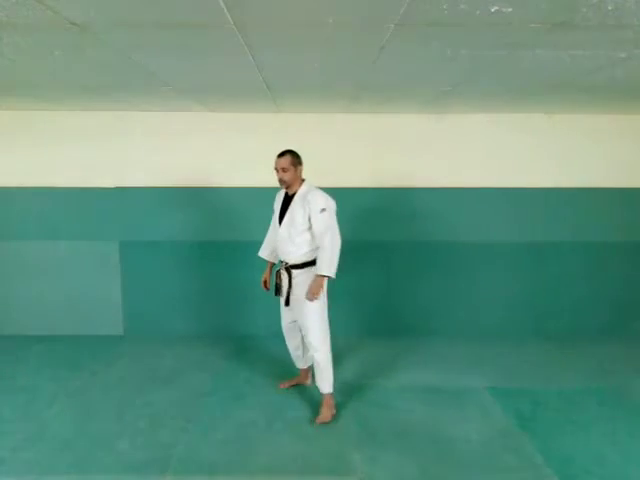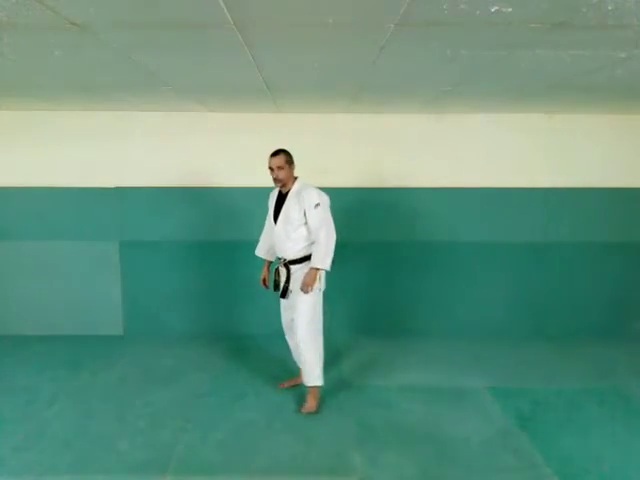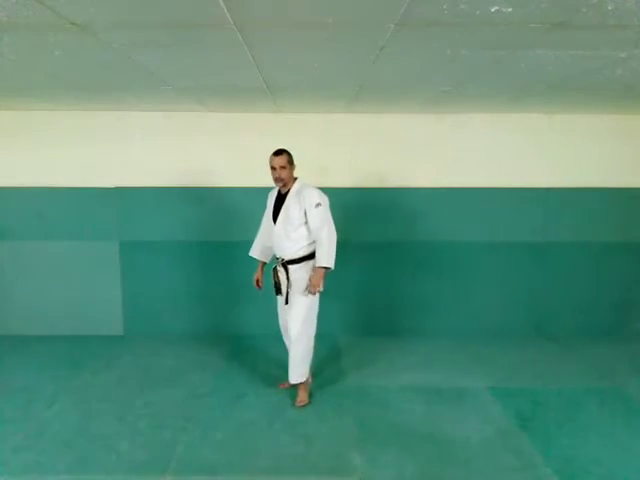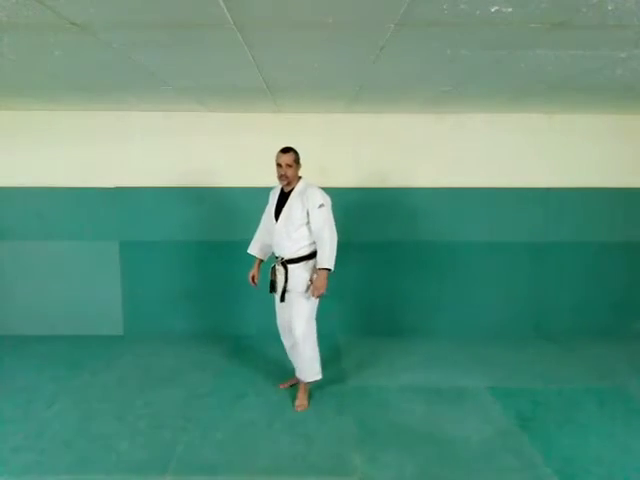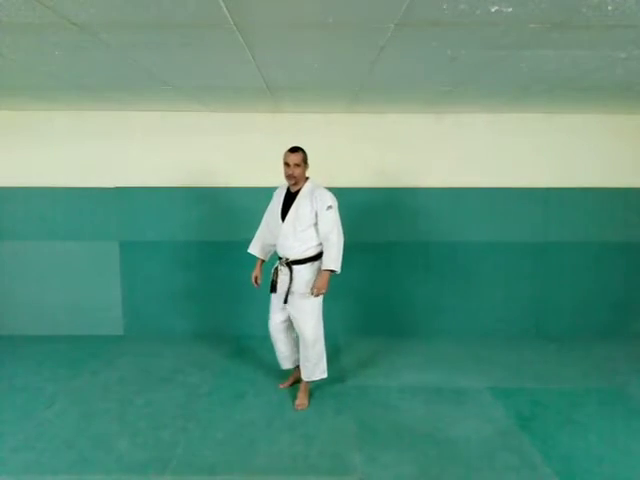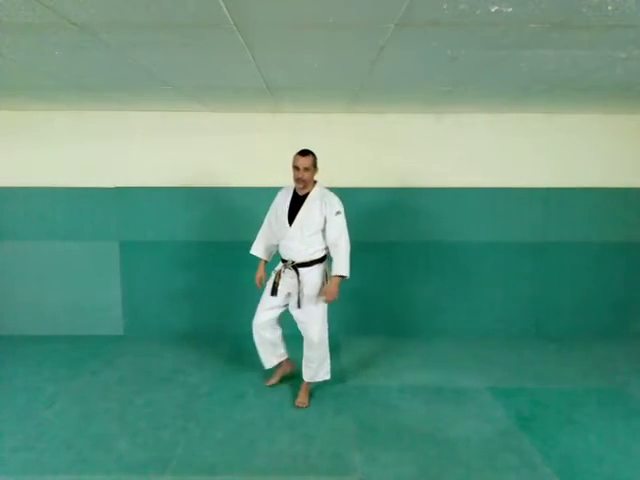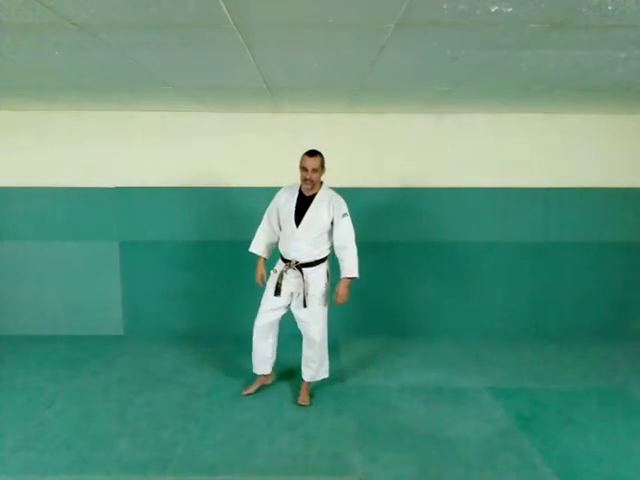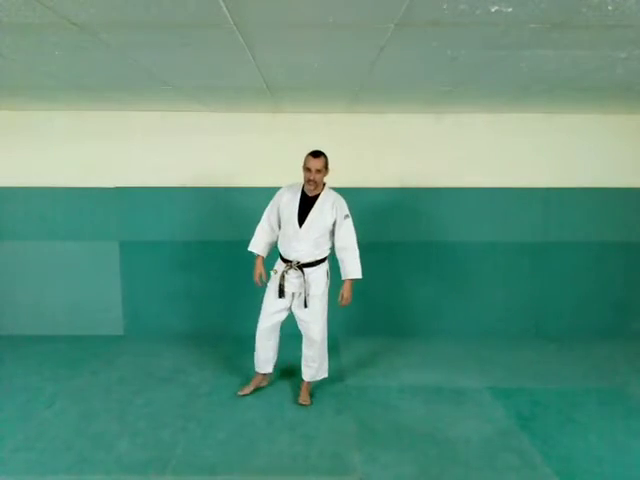
dt=0.2s
person 1, frame 1
left shoulder: (317, 200)
right shoulder: (281, 197)
left elbow: (329, 241)
left wrist: (320, 279)
right wrist: (269, 267)
left hip: (308, 275)
right hip: (286, 274)
left knee: (315, 334)
right knee: (291, 327)
left ankle: (328, 400)
right ankle: (304, 374)
person 1, frame 2
left shoulder: (310, 196)
right shoulder: (275, 196)
left elbow: (325, 235)
left wrist: (314, 271)
right wrist: (267, 266)
left hip: (306, 271)
right hip: (285, 271)
left knee: (306, 329)
right knee: (290, 326)
left ankle: (314, 389)
right ankle: (304, 373)
person 1, frame 3
left shoulder: (310, 196)
right shoulder: (273, 196)
left elbow: (326, 235)
right elbow: (267, 233)
left wrist: (319, 271)
right wrist: (260, 266)
left hip: (305, 271)
right hip: (283, 271)
left knee: (299, 328)
right knee: (287, 327)
left ankle: (302, 384)
right ankle: (302, 375)
person 1, frame 4
left shoulder: (313, 195)
right shoulder: (275, 194)
left elbow: (326, 236)
right elbow: (267, 230)
left wrist: (322, 274)
right wrist: (257, 264)
left hip: (304, 271)
right hip: (281, 270)
left knee: (301, 329)
right knee: (285, 327)
left ankle: (305, 385)
right ankle: (300, 374)
person 1, frame 5
left shoulder: (321, 197)
right shoulder: (280, 194)
left elbow: (333, 238)
right elbow: (268, 230)
left wrist: (325, 274)
right wrist: (259, 263)
left hip: (308, 272)
right hip: (283, 270)
left knee: (308, 330)
right knee: (278, 325)
left ankle: (306, 384)
right ankle: (297, 369)
person 1, frame 6
left shoulder: (328, 201)
right shoulder: (283, 196)
left elbow: (340, 243)
right elbow: (270, 230)
left wrist: (335, 280)
right wrist: (262, 264)
left hip: (312, 275)
right hip: (284, 272)
left knee: (314, 332)
right knee: (262, 321)
left ankle: (307, 384)
right ankle: (283, 363)
person 1, frame 7
left shoulder: (334, 202)
right shoulder: (285, 195)
left elbow: (346, 243)
right elbow: (269, 228)
left wrist: (345, 281)
right wrist: (261, 261)
left hip: (314, 275)
right hip: (284, 271)
left knee: (314, 332)
right knee: (264, 322)
left ankle: (307, 383)
right ankle: (264, 375)
person 1, frame 8
left shoulder: (336, 203)
right shoulder: (285, 194)
left elbow: (346, 244)
right elbow: (268, 226)
left wrist: (348, 283)
right wrist: (259, 260)
left hip: (314, 275)
right hip: (284, 270)
left knee: (314, 331)
right knee: (267, 323)
left ankle: (307, 383)
right ankle: (262, 375)
